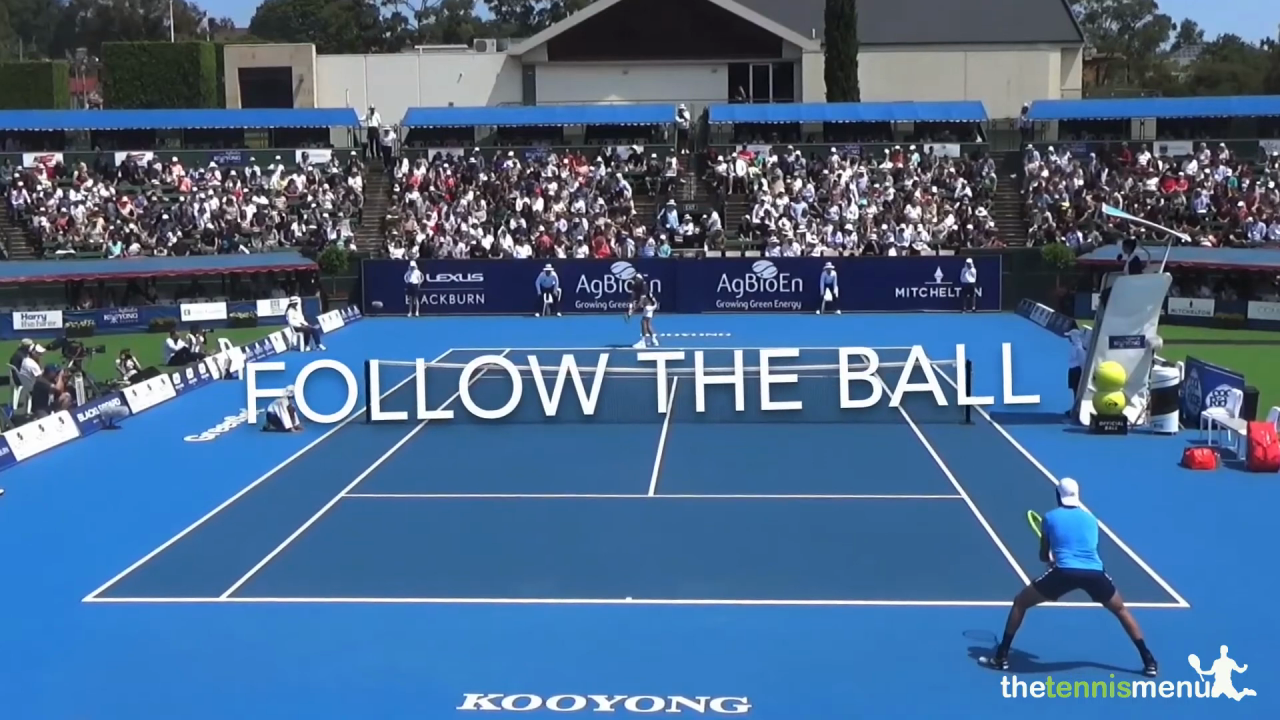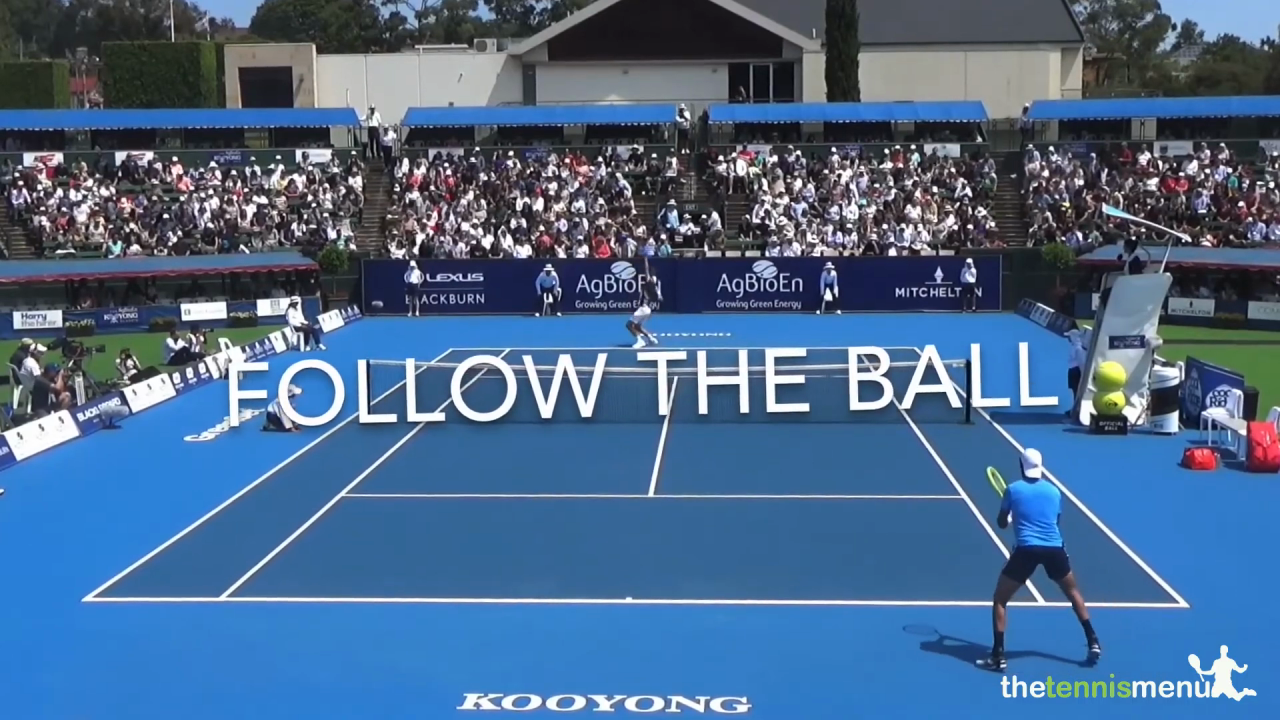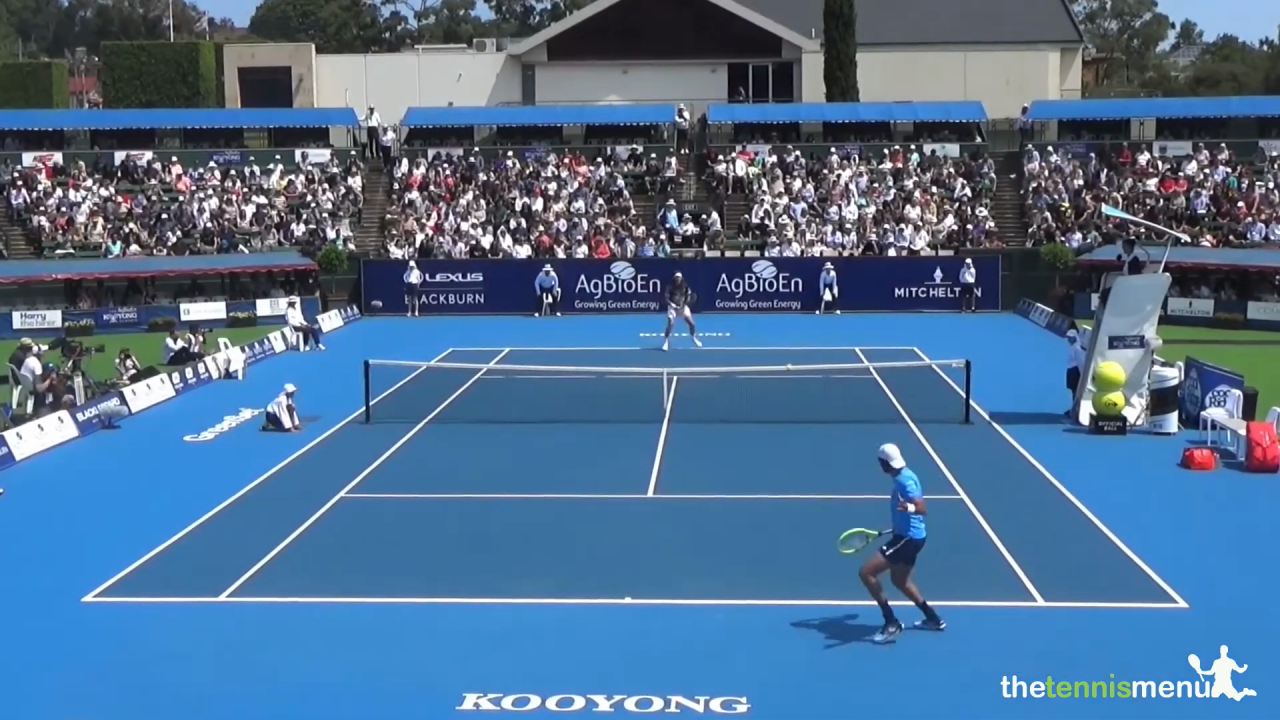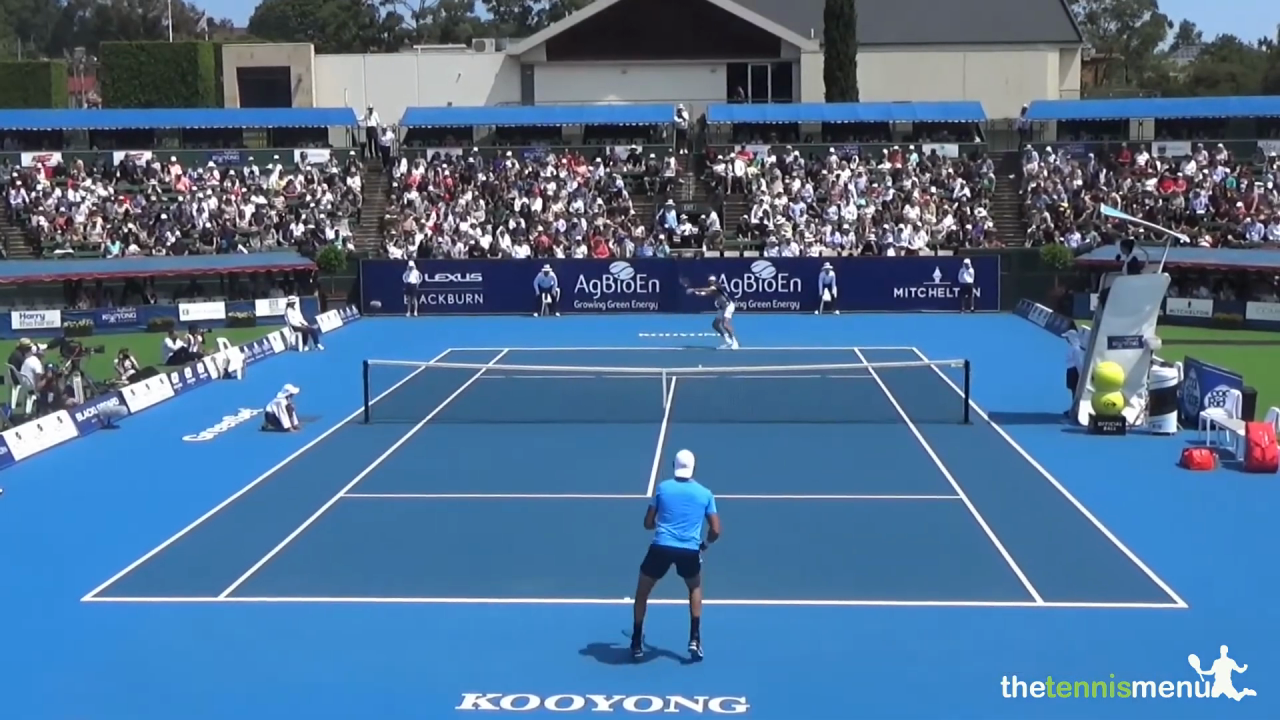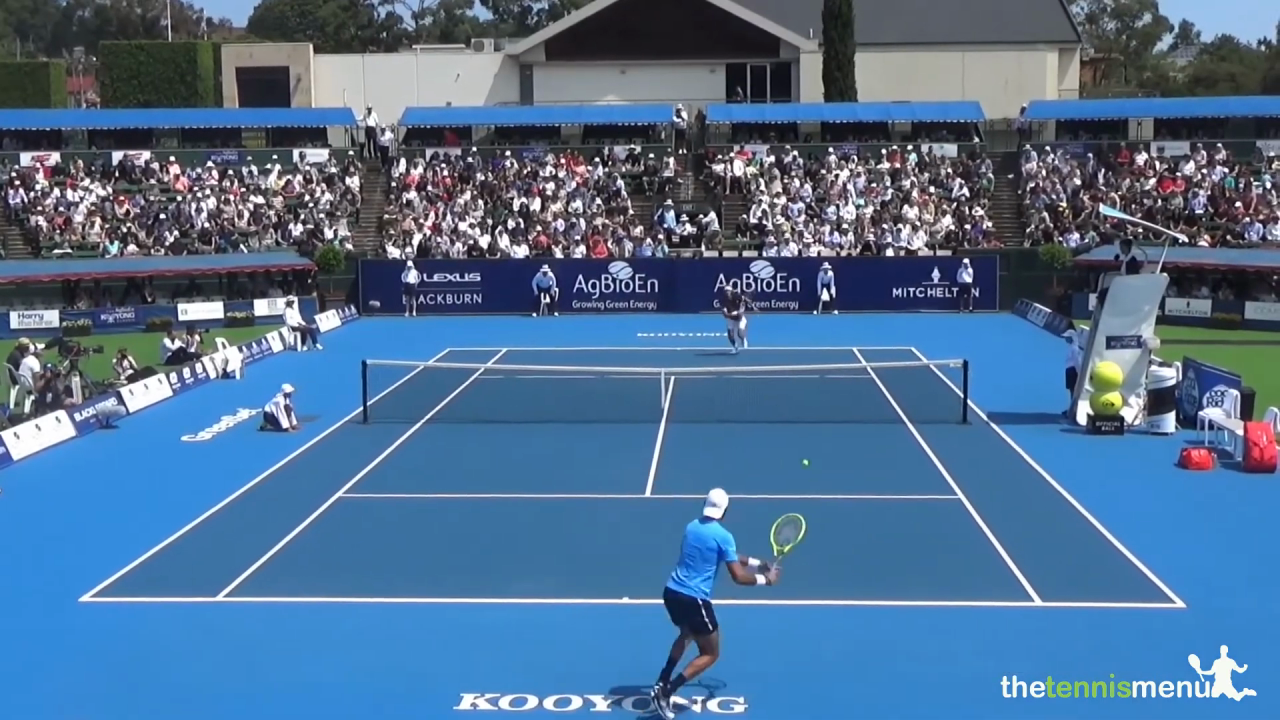
dt=1s
person 1, frame 1
left shoulder: (1050, 517)
right shoulder: (1091, 519)
left elbow: (1044, 556)
left hip: (1065, 572)
right hip: (1095, 573)
left knee: (1020, 603)
right knee: (1121, 611)
left ankle: (1001, 656)
right ankle: (1149, 662)
person 1, frame 2
left shoulder: (1013, 489)
right shoulder: (1053, 491)
left elbow: (1002, 522)
left hip: (1026, 549)
right hip: (1054, 549)
left knee: (1000, 599)
right knee: (1073, 593)
left ankle: (998, 656)
right ankle: (1093, 642)
person 1, frame 3
left shoulder: (905, 480)
right shoulder: (902, 477)
left elbow: (921, 509)
left wrist: (908, 508)
left hip: (909, 538)
right hip: (909, 536)
left knee: (866, 573)
right knee: (900, 580)
left ankle: (891, 622)
right ankle: (933, 619)
person 1, frame 4
left shoulder: (662, 488)
right shoulder: (704, 493)
left elbow: (648, 523)
right elbow: (716, 531)
right wrist: (705, 543)
left hip: (661, 547)
right hip: (690, 551)
left knee: (641, 594)
right knee: (695, 589)
left ankle: (636, 645)
right ankle: (695, 639)
person 1, frame 5
left shoulder: (691, 527)
right shoulder: (722, 535)
right elbow: (738, 577)
left wrist: (757, 563)
right wrist: (763, 578)
left hip: (671, 592)
right hip: (693, 599)
left knee: (686, 635)
right knee: (710, 653)
left ankle: (662, 684)
right ankle: (665, 694)
